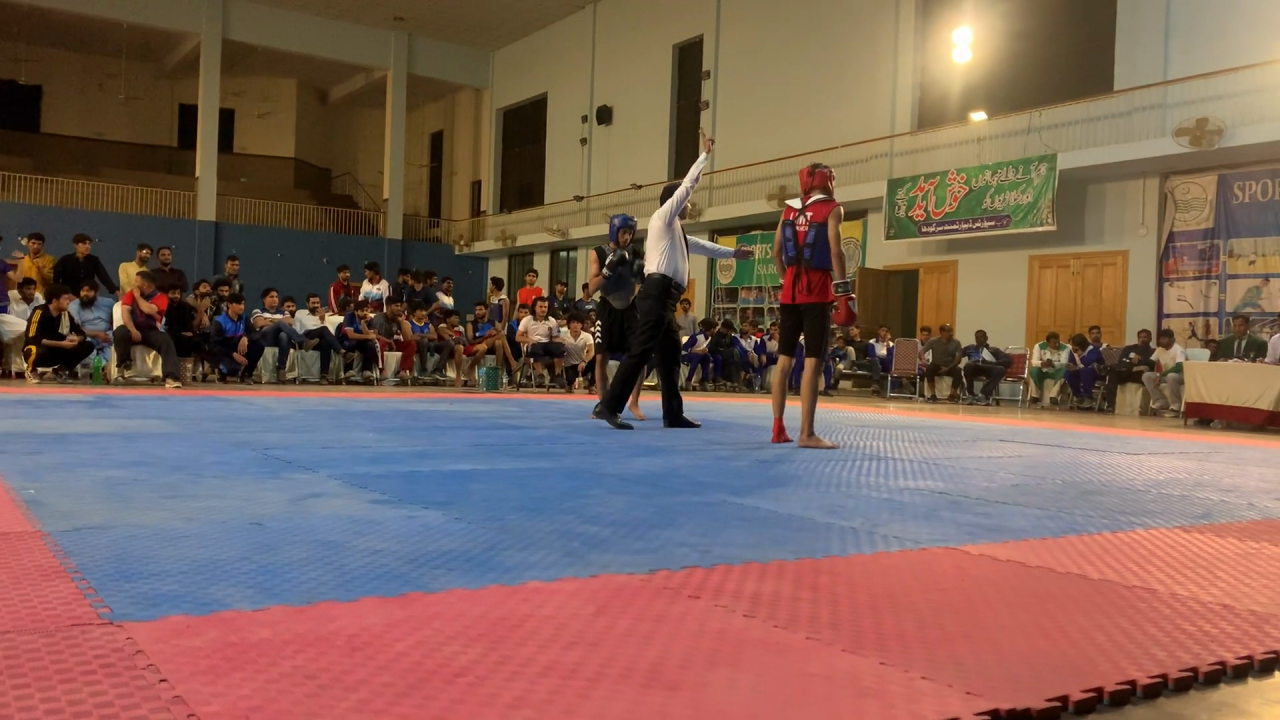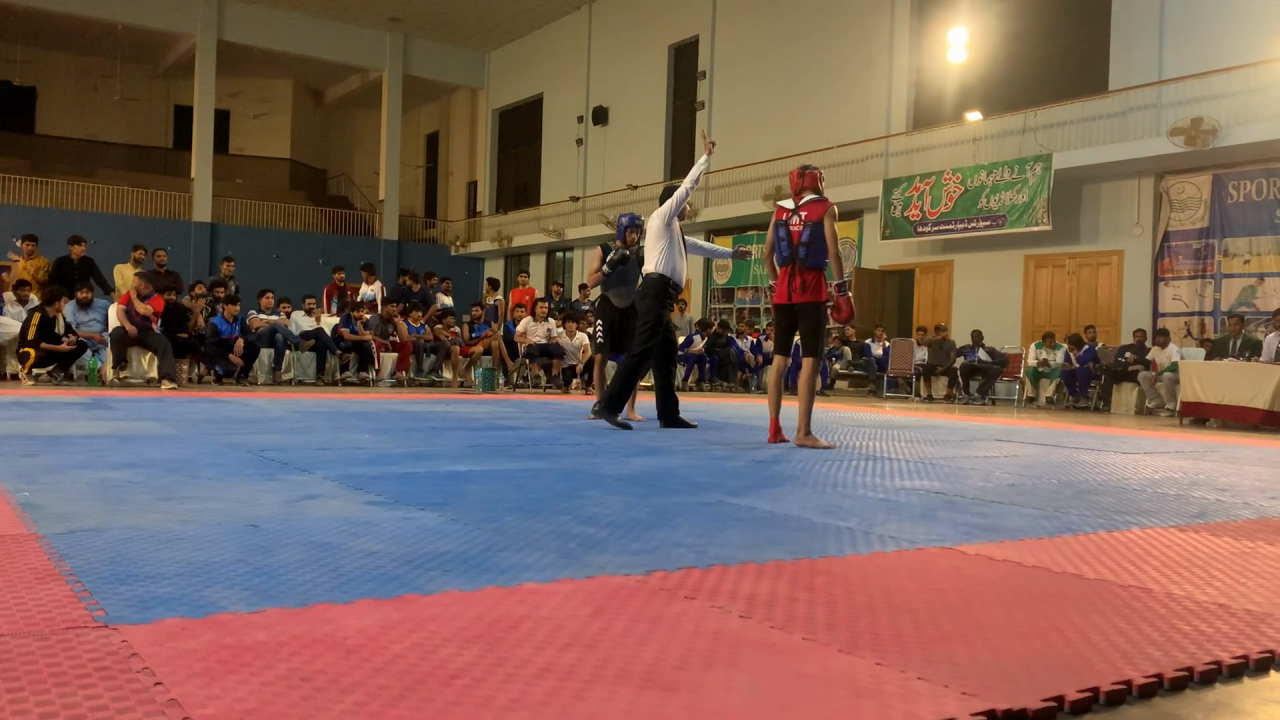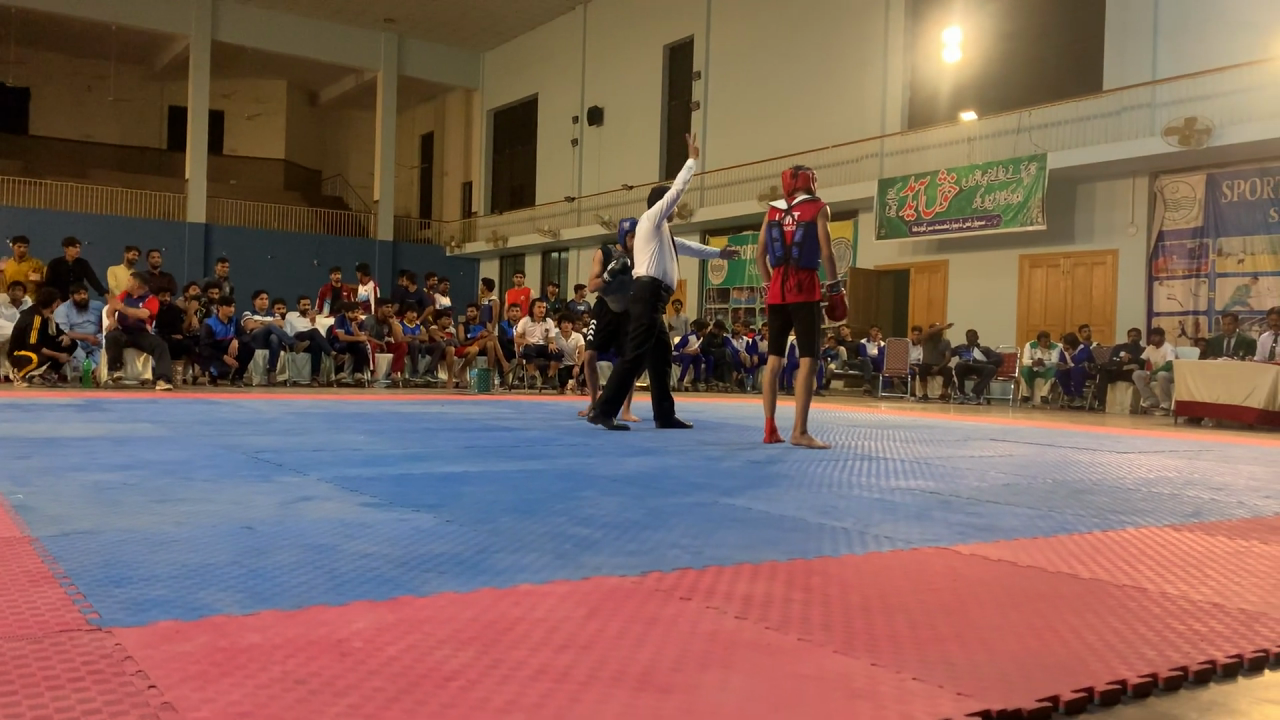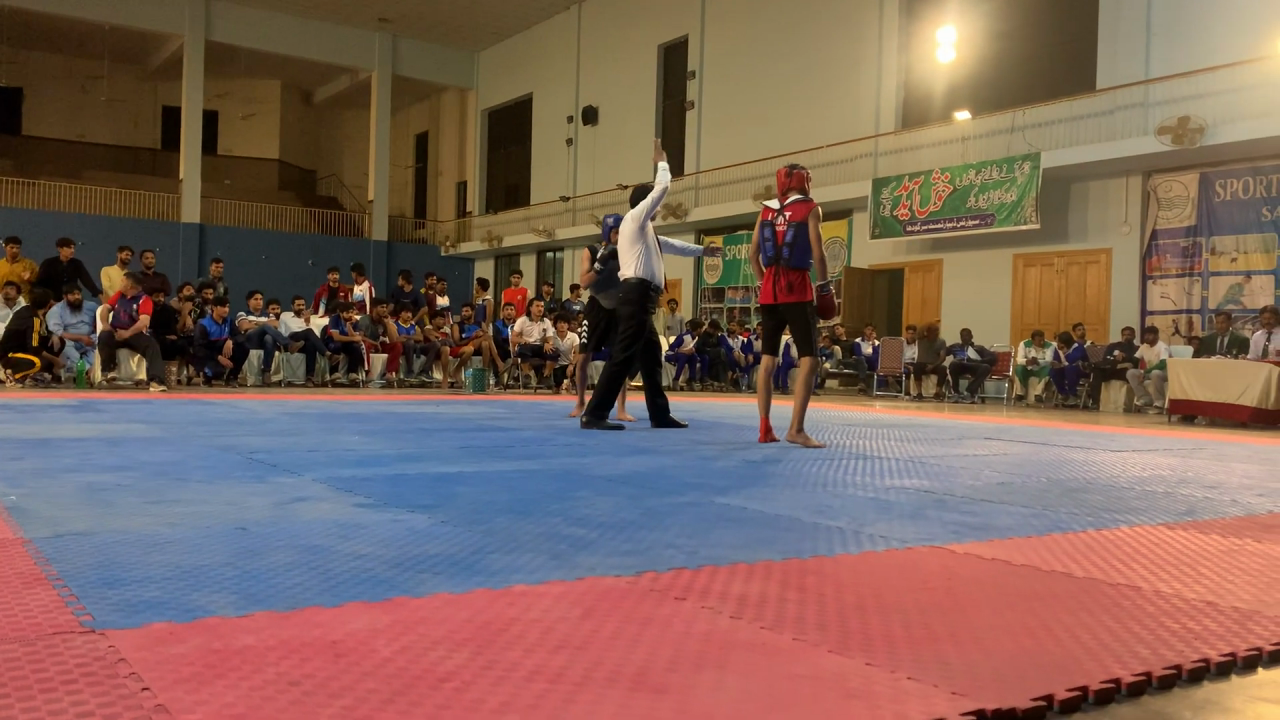
dt=0.2s
person 1, frame 1
left shoulder: (676, 230)
right shoulder: (663, 217)
left elbow: (701, 246)
right elbow: (687, 185)
left wrist: (733, 252)
right wrist: (705, 154)
left hip: (663, 295)
right hip: (658, 292)
left knee: (670, 354)
right knee: (640, 351)
left ankle: (673, 414)
right ankle: (609, 406)
person 1, frame 2
left shoulder: (674, 231)
right shoulder: (662, 217)
left elbow: (699, 246)
right elbow: (687, 186)
left wrist: (731, 253)
right wrist: (706, 156)
left hip: (661, 294)
right hip: (656, 291)
left knee: (666, 354)
right knee: (641, 351)
left ankle: (669, 415)
right ankle: (608, 405)
person 1, frame 3
left shoulder: (661, 231)
right shoulder: (652, 217)
left elbow: (687, 247)
right elbow: (678, 188)
left wrist: (719, 253)
right wrist: (692, 160)
left hip: (652, 296)
right hip: (649, 294)
left knee: (660, 356)
right knee: (635, 355)
left ankle: (664, 415)
right ankle: (603, 411)
person 1, frame 4
left shoulder: (644, 229)
right shoulder: (635, 216)
left elbow: (669, 245)
right elbow: (662, 188)
left wrist: (702, 251)
right wrist: (662, 162)
left hip: (639, 296)
right hip: (637, 294)
left knee: (650, 355)
right knee: (624, 356)
left ankle: (660, 414)
right ankle: (594, 414)
person 2, frame 1
left shoulder: (789, 209)
right shoulder: (831, 209)
left elbow: (776, 252)
right elbow: (835, 252)
right wrist: (843, 289)
left hip: (790, 290)
right hip: (816, 291)
left knee: (784, 360)
right knee: (813, 362)
left ankle: (778, 429)
right ankle: (806, 432)
person 2, frame 2
left shoulder: (781, 210)
right shoulder: (826, 208)
left elbow: (767, 253)
right elbow: (833, 252)
right wrist: (841, 289)
left hip: (784, 289)
right hip: (811, 290)
left knee: (779, 360)
right knee: (811, 361)
left ankle: (774, 429)
right ankle: (803, 432)
person 2, frame 3
left shoulder: (773, 210)
right shoulder: (818, 208)
left elbow: (760, 254)
right elbow: (826, 252)
right wrist: (835, 287)
left hip: (777, 290)
right hip: (805, 290)
left knee: (774, 360)
right knee: (808, 361)
left ankle: (770, 429)
right ankle: (799, 431)
person 2, frame 4
left shoulder: (767, 210)
right shoulder: (810, 208)
left elbow: (753, 254)
right elbow: (817, 254)
right wrist: (824, 287)
left hip: (770, 291)
right hip: (797, 290)
left knee: (768, 360)
right knee: (809, 358)
left ankle: (765, 429)
right ankle: (796, 428)
person 3, frame 1
left shoulder: (636, 252)
right shoulder: (598, 254)
right elbow: (592, 288)
left wrist: (644, 271)
right wrist: (609, 269)
left hip: (630, 309)
right hip: (607, 309)
right knee: (601, 358)
left ankle: (634, 404)
person 3, frame 2
left shoulder: (640, 253)
right shoulder: (603, 251)
right elbow: (591, 282)
right wrist: (610, 266)
left hip: (630, 309)
right hip: (607, 308)
right knee: (600, 358)
left ankle: (630, 409)
person 3, frame 3
right shoulder: (603, 253)
right elbow: (591, 286)
right wrist: (611, 273)
left hip: (627, 312)
right hip: (604, 310)
right knee: (590, 356)
left ankle: (626, 410)
right ankle: (594, 401)
person 3, frame 4
right shoulder: (590, 252)
right elbow: (584, 283)
right wrist: (600, 263)
left hip: (618, 310)
right hip: (596, 309)
right knee: (583, 358)
left ankle: (621, 410)
right ankle: (580, 404)
